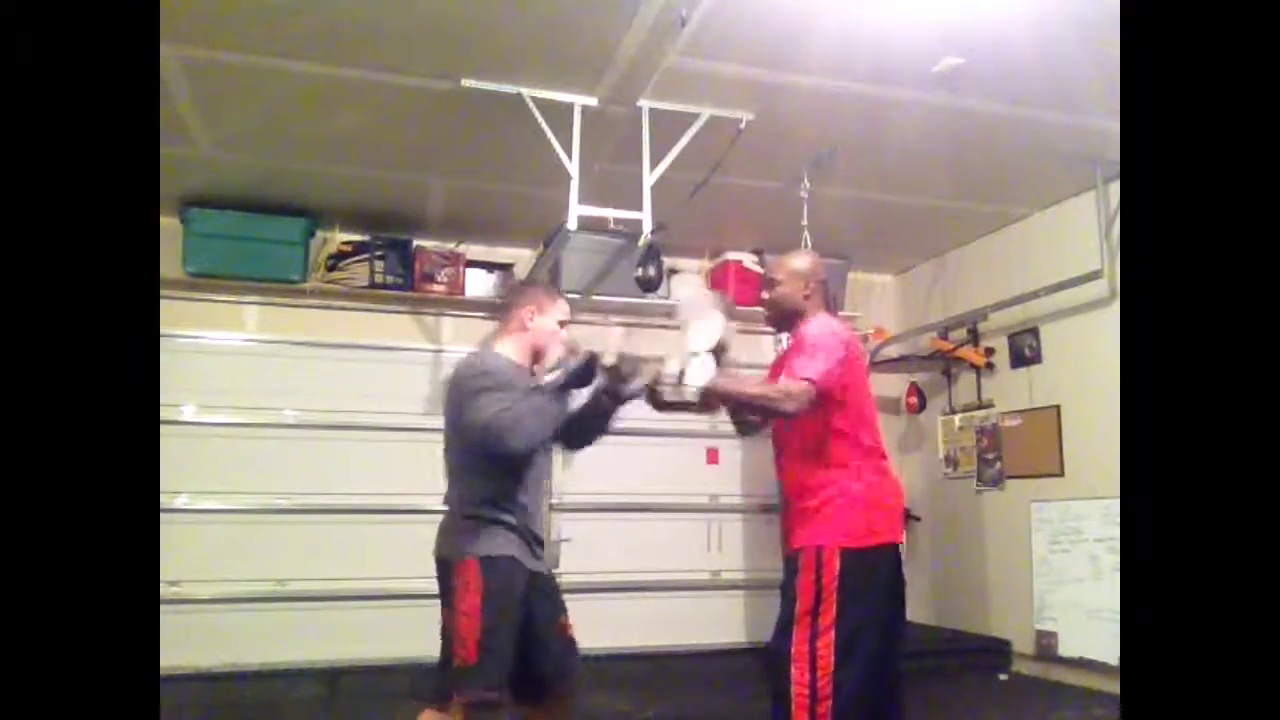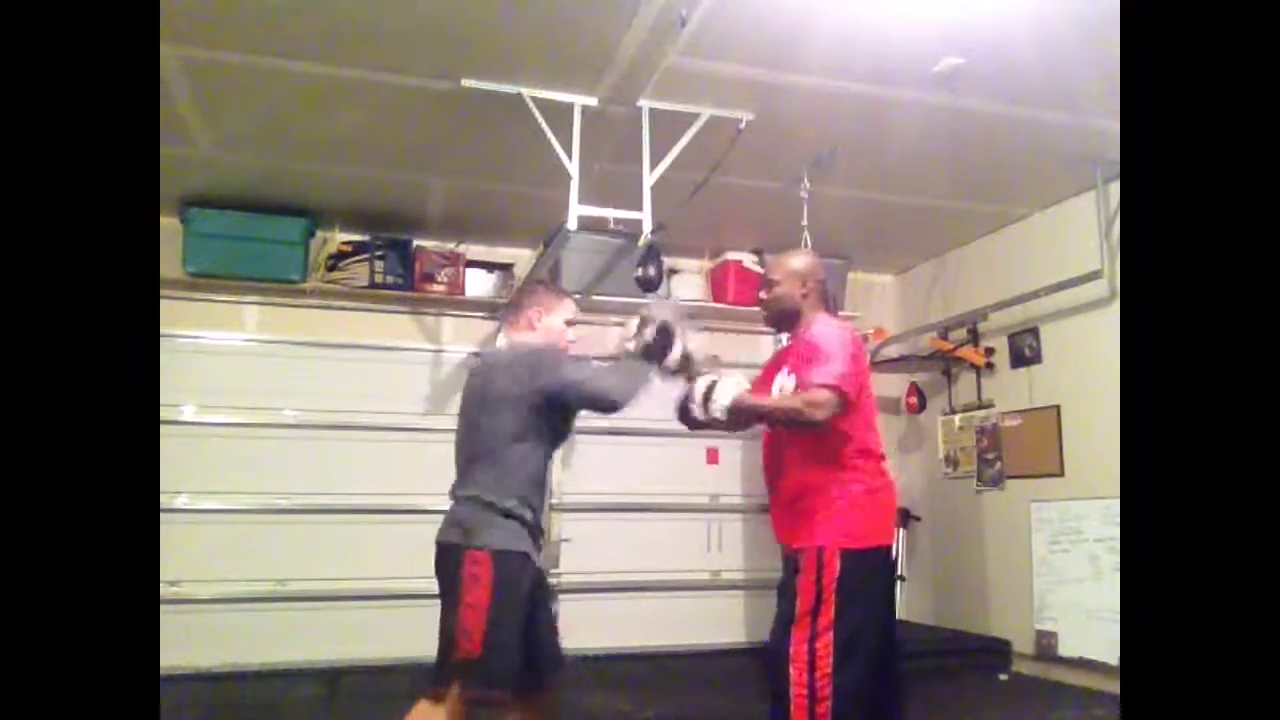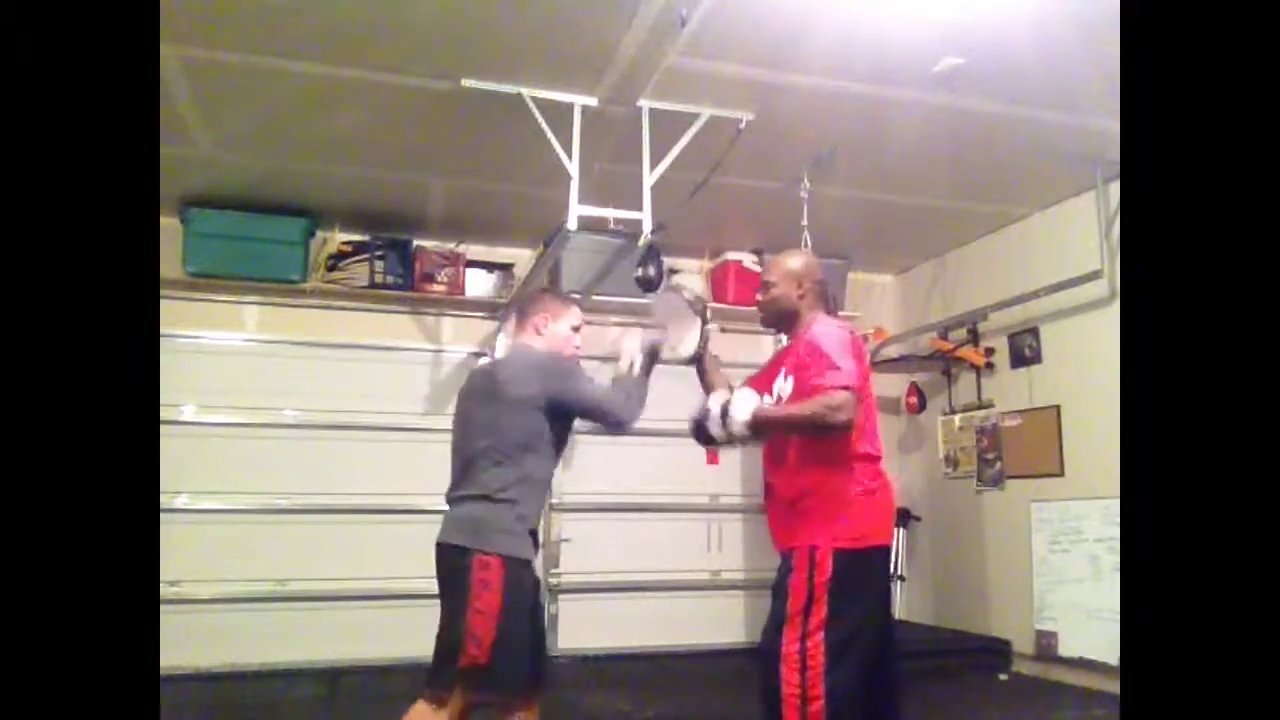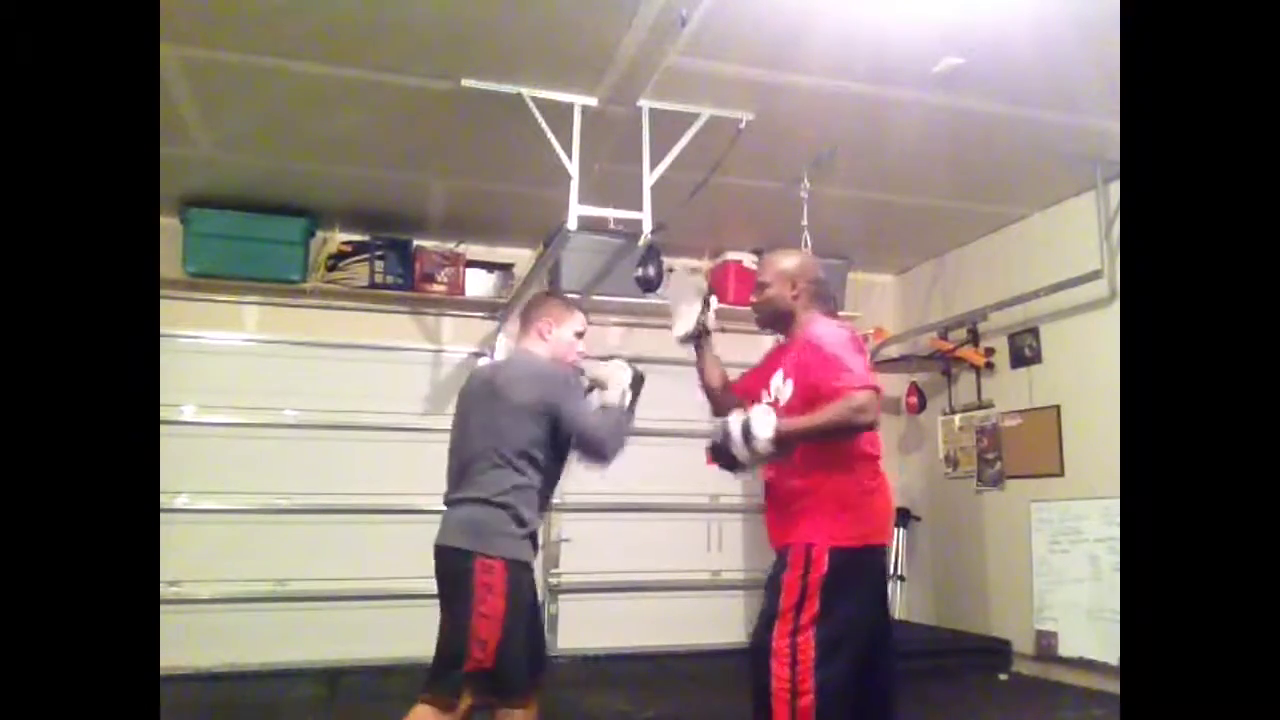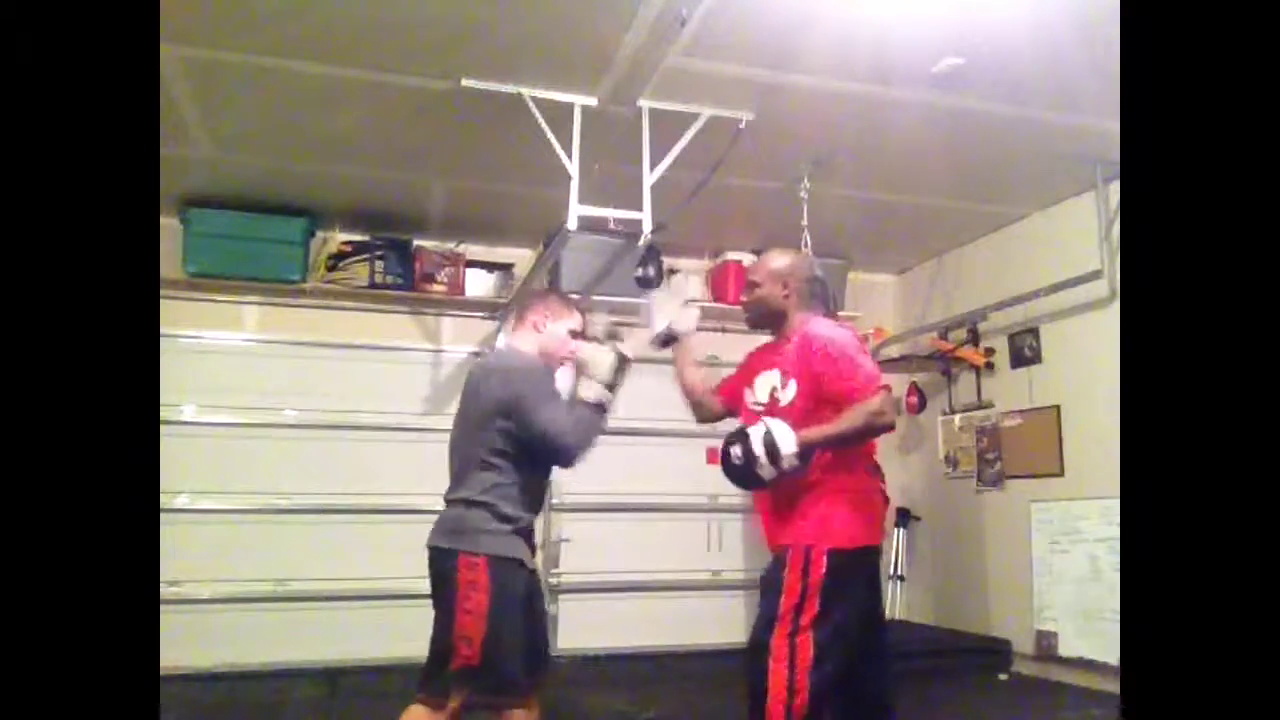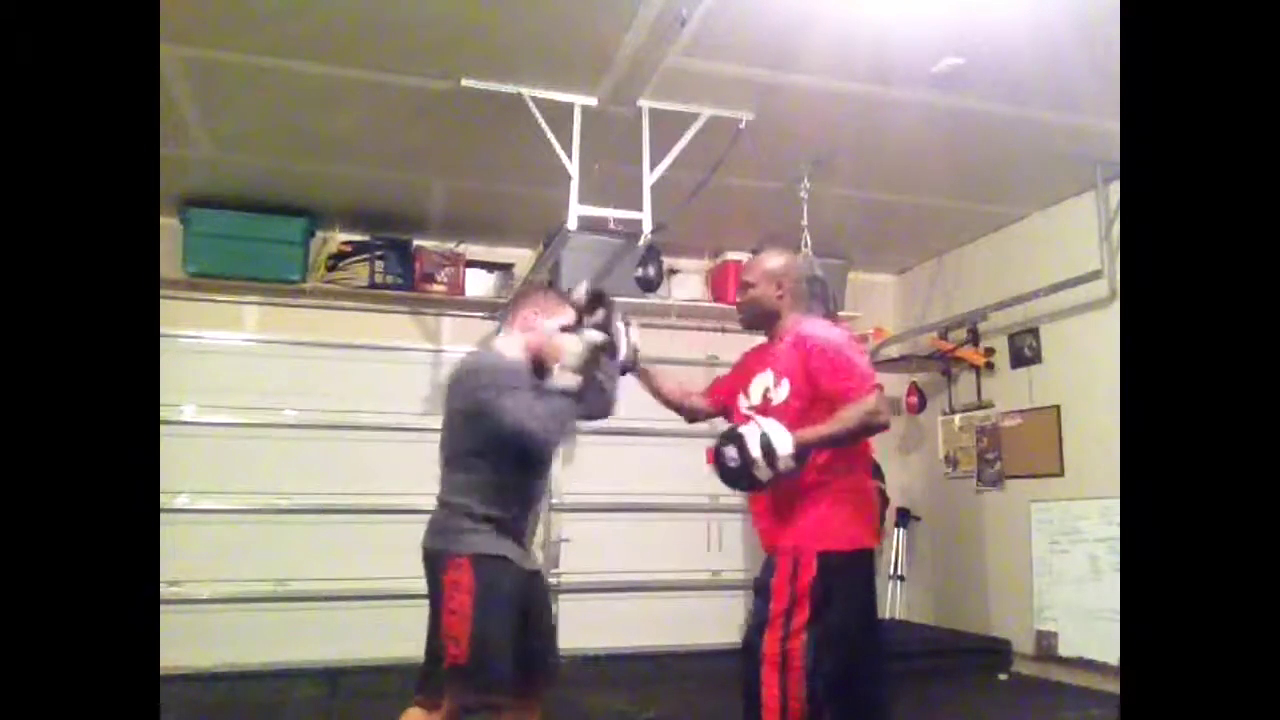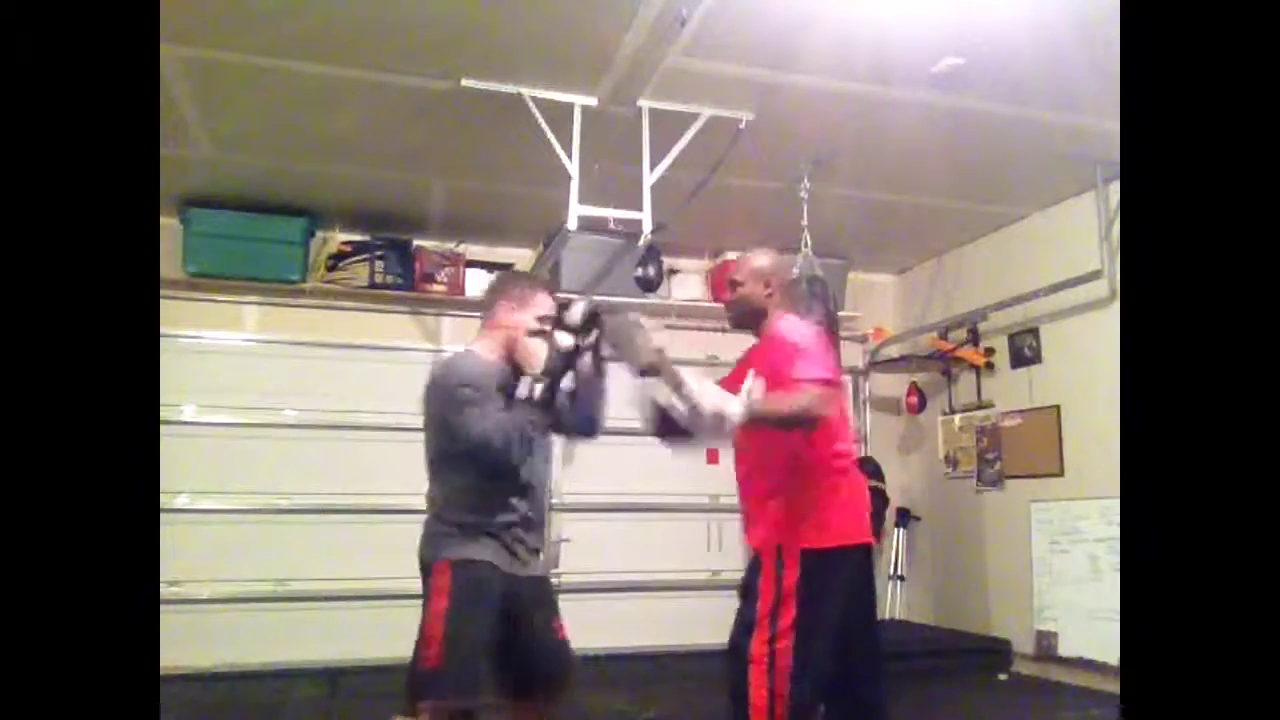
dt=0.1s
person 1, frame 1
left shoulder: (821, 336)
right shoulder: (799, 350)
left elbow: (789, 399)
right elbow: (752, 419)
left wrist: (710, 384)
right wrist: (723, 391)
left hip: (844, 524)
right hip: (858, 524)
left knee: (808, 661)
right knee: (868, 662)
person 1, frame 2
left shoulder: (826, 336)
right shoulder: (790, 355)
left elbow: (819, 409)
right elbow: (734, 407)
left wrist: (735, 400)
right wrist: (692, 371)
left hip: (840, 525)
right hip: (849, 526)
left knee: (810, 664)
right knee: (862, 664)
person 1, frame 3
left shoulder: (827, 337)
right shoulder: (790, 356)
left elbow: (838, 411)
right elbow: (739, 405)
left wrist: (755, 414)
right wrist: (700, 350)
left hip: (837, 526)
right hip: (837, 528)
left knee: (797, 660)
right knee: (861, 664)
person 1, frame 4
left shoulder: (827, 339)
right shoulder: (780, 357)
left elbow: (864, 409)
right elbow: (728, 403)
left wrist: (774, 429)
right wrist: (701, 340)
left hip: (834, 525)
right hip: (815, 527)
left knee: (785, 658)
right knee: (858, 664)
person 1, frame 5
left shoulder: (827, 340)
right shoulder: (763, 359)
left elbow: (881, 411)
right elbow: (709, 407)
left wrist: (798, 441)
right wrist: (680, 344)
left hip: (832, 525)
right hip: (812, 529)
left knee: (784, 660)
right knee: (853, 664)
person 1, frame 6
left shoulder: (821, 340)
right shoulder: (757, 359)
left elbow: (875, 411)
right elbow: (697, 405)
left wrist: (797, 441)
right wrist: (634, 362)
left hip: (824, 527)
right hip: (841, 532)
left knee: (780, 664)
right knee: (850, 670)
person 1, frame 7
left shoulder: (795, 336)
right shoulder: (758, 357)
left elbow: (813, 406)
right elbow: (701, 404)
left wrist: (734, 410)
right wrist: (660, 368)
left hip: (810, 526)
right hip: (834, 527)
left knee: (767, 663)
right knee: (849, 670)
person 2, frame 1
left shoulder: (528, 378)
right shoulder: (480, 371)
left elbow: (575, 432)
right elbow: (511, 436)
left wrist: (609, 391)
right wrist: (555, 383)
left hip: (524, 553)
right hip: (481, 551)
left knee: (553, 683)
person 2, frame 2
left shoulder: (498, 369)
right shoulder: (529, 360)
left elbow: (546, 427)
right elbow: (609, 391)
right wrist: (644, 347)
left hip: (510, 542)
right hip: (483, 543)
left knee: (536, 678)
person 2, frame 3
left shoulder: (485, 377)
right shoulder: (545, 368)
right elbow: (617, 413)
right wrist: (637, 366)
left hip: (503, 544)
right hip: (488, 545)
left knee: (523, 679)
person 2, frame 4
left shoulder: (489, 377)
right shoulder: (546, 375)
right elbow: (603, 443)
right wrist: (621, 392)
left hip: (503, 548)
right hip: (488, 548)
left knee: (522, 679)
person 2, frame 5
left shoulder: (493, 371)
right shoulder: (521, 370)
right elbow: (566, 445)
left wrist: (596, 368)
right wrist: (596, 385)
left hip: (499, 547)
right hip: (476, 547)
left knee: (522, 679)
person 2, frame 6
left shoulder: (533, 373)
right shoulder: (486, 369)
left elbow: (595, 404)
right elbow: (537, 438)
left wrist: (597, 339)
right wrist: (567, 376)
left hip: (515, 552)
right hip: (472, 549)
left knee: (530, 680)
person 2, frame 7
left shoulder: (518, 375)
right shoulder: (459, 376)
left elbow: (584, 424)
right elbow: (504, 449)
left wrist: (585, 357)
right wrist: (543, 381)
left hip: (519, 557)
right hip: (465, 555)
left knee: (542, 683)
